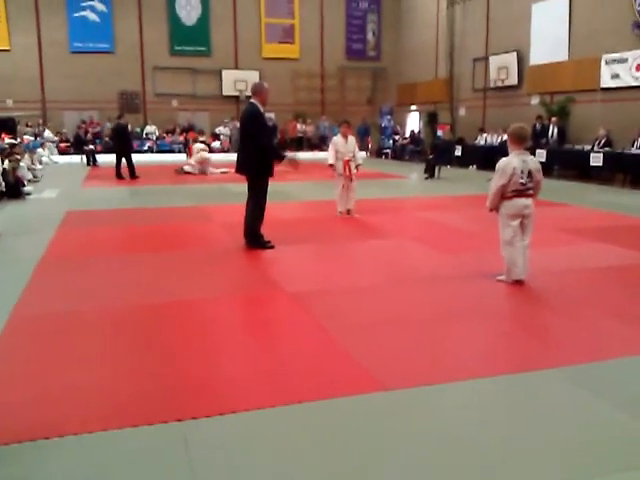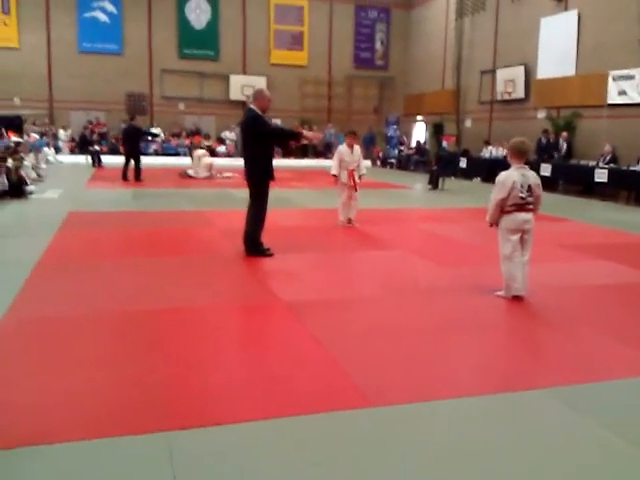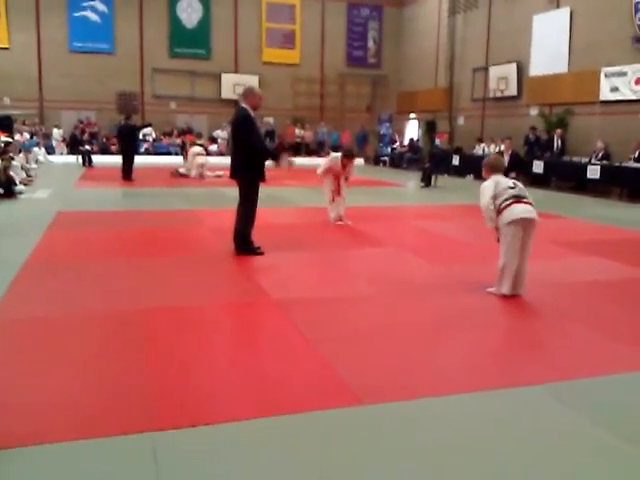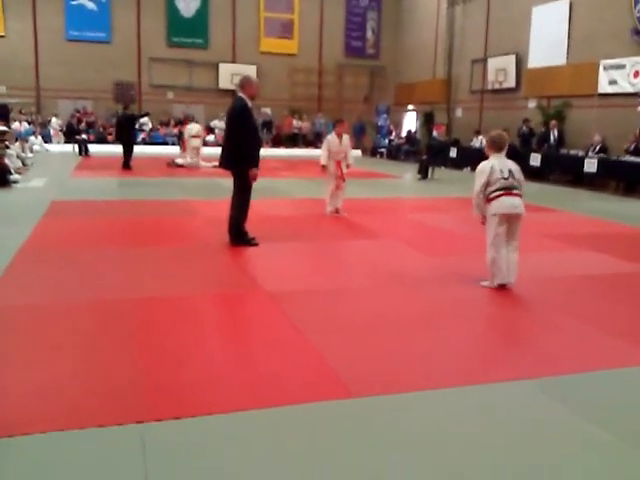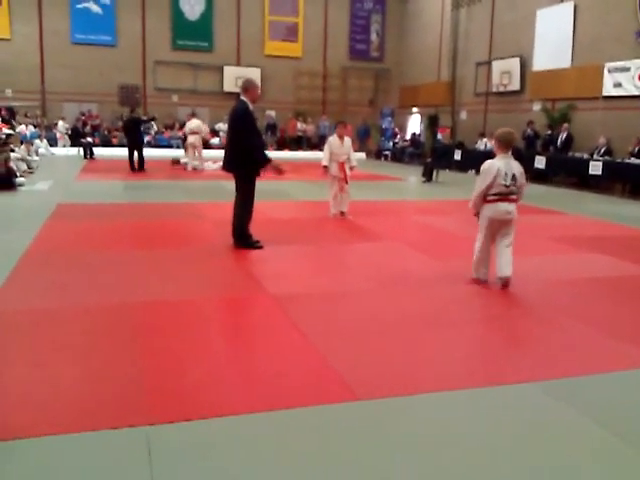
dt=0.4s
person 1, frame 1
left shoulder: (250, 110)
right shoulder: (254, 113)
right elbow: (264, 141)
left wrist: (279, 155)
right wrist: (284, 158)
left hip: (253, 163)
right hip: (257, 165)
left knee: (255, 199)
right knee: (257, 200)
left ankle: (251, 236)
right ankle: (253, 238)
person 1, frame 2
left shoulder: (253, 116)
right shoulder: (254, 117)
left elbow: (272, 134)
right elbow: (274, 131)
left wrist: (298, 136)
right wrist: (302, 134)
left hip: (257, 168)
right hip: (258, 169)
left knee: (256, 205)
right knee: (258, 206)
left ankle: (251, 243)
right ankle: (252, 245)
person 1, frame 3
left shoulder: (243, 115)
right shoulder: (244, 116)
left elbow: (254, 142)
right elbow: (255, 143)
left wrist: (274, 156)
right wrist: (277, 157)
left hip: (245, 168)
right hip: (248, 170)
left knee: (246, 205)
right knee: (248, 205)
left ankle: (242, 242)
right ankle: (243, 244)
person 1, frame 4
left shoulder: (239, 105)
right shoulder: (242, 107)
right elbow: (245, 139)
left wrist: (250, 164)
right wrist: (251, 166)
left hip: (240, 160)
right hip: (243, 162)
left knee: (240, 196)
right knee: (242, 197)
left ankle: (236, 233)
right ankle: (238, 235)
person 1, frame 5
left shoulder: (240, 108)
right shoulder: (243, 110)
right elbow: (250, 141)
left wrist: (263, 162)
right wrist: (268, 162)
left hip: (241, 161)
right hip: (244, 163)
left knee: (243, 199)
right knee: (245, 200)
left ankle: (240, 235)
right ankle: (242, 238)
person 2, frame 1
left shoulder: (505, 162)
right shoulder: (534, 162)
left elbow: (497, 187)
right elbow: (537, 185)
left wrist: (491, 204)
left hip: (509, 205)
right hip: (527, 204)
left knee: (510, 240)
right knee: (523, 240)
left ankle: (513, 274)
right ankle: (520, 273)
person 2, frame 2
left shoulder: (505, 176)
right shoulder: (534, 176)
left elbow: (496, 201)
right elbow: (537, 201)
left wrist: (491, 219)
left hip: (509, 219)
right hip: (527, 219)
left knee: (510, 256)
right knee: (524, 256)
left ankle: (512, 290)
right ankle: (520, 289)
person 2, frame 3
left shoulder: (488, 184)
right shoulder: (514, 181)
left elbow: (487, 205)
left wrist: (495, 226)
left hip: (511, 215)
right hip: (530, 213)
left knee: (508, 254)
right knee: (521, 255)
left ankle: (503, 289)
right ankle: (515, 288)
person 2, frame 4
left shoulder: (485, 166)
right shoulder: (514, 165)
left elbow: (478, 191)
right elbow: (521, 186)
left wrist: (481, 213)
left hip: (498, 206)
right hip: (517, 204)
left knee: (495, 244)
right knee: (511, 243)
left ankle: (496, 280)
right ankle: (506, 279)
person 2, frame 5
left shoulder: (490, 165)
right shoulder: (518, 167)
left elbow: (480, 190)
right elbow: (520, 191)
left wrist: (475, 207)
left hip: (491, 208)
right hip: (510, 209)
left knee: (483, 243)
right knee: (505, 243)
left ankle: (480, 275)
right ankle: (505, 275)
